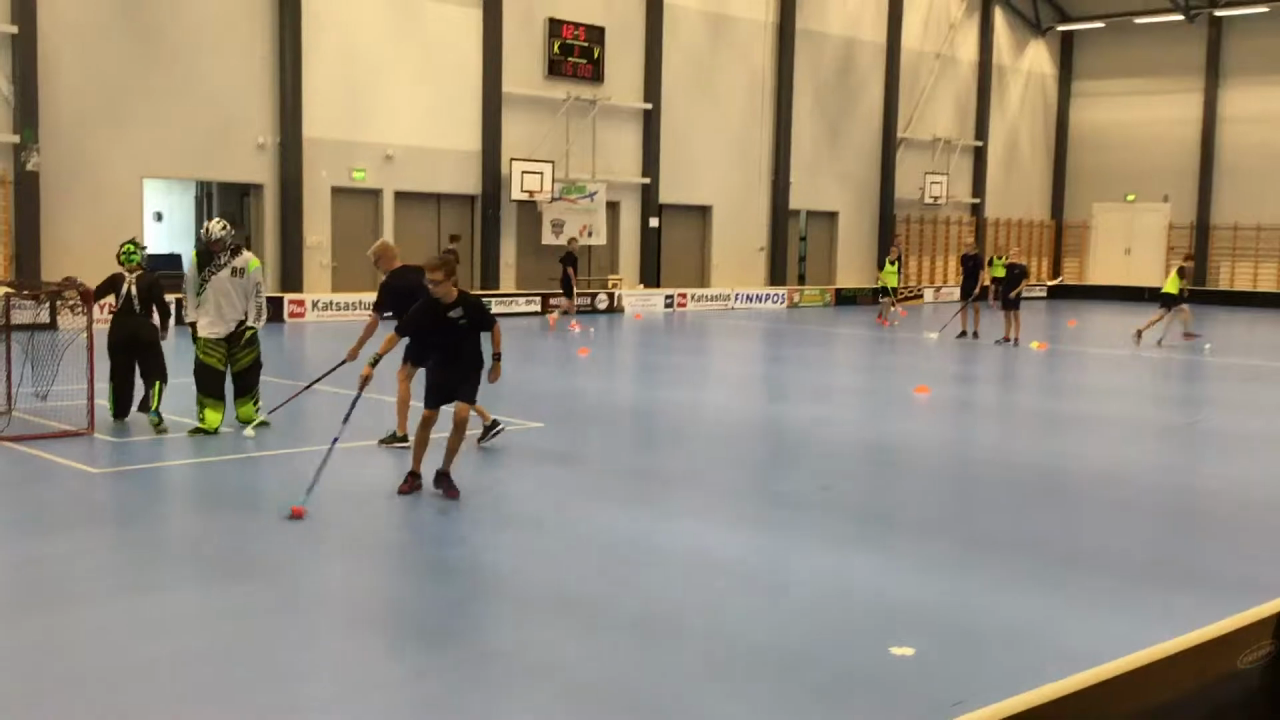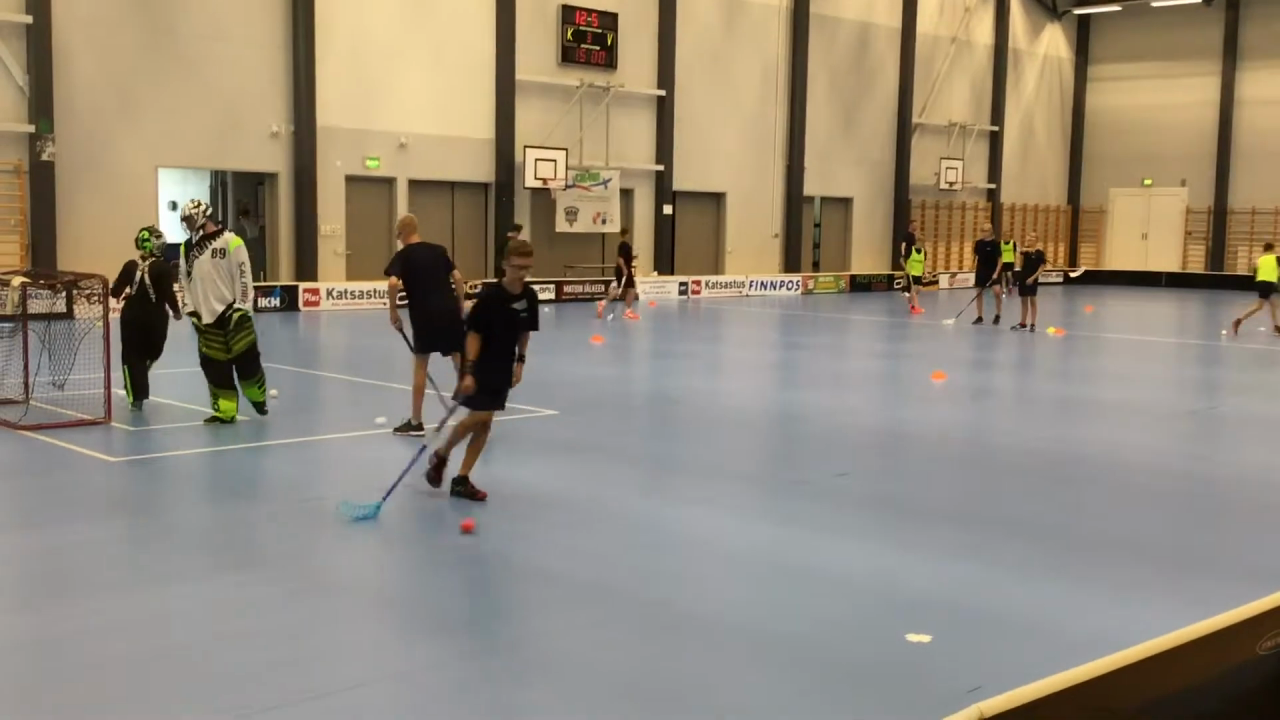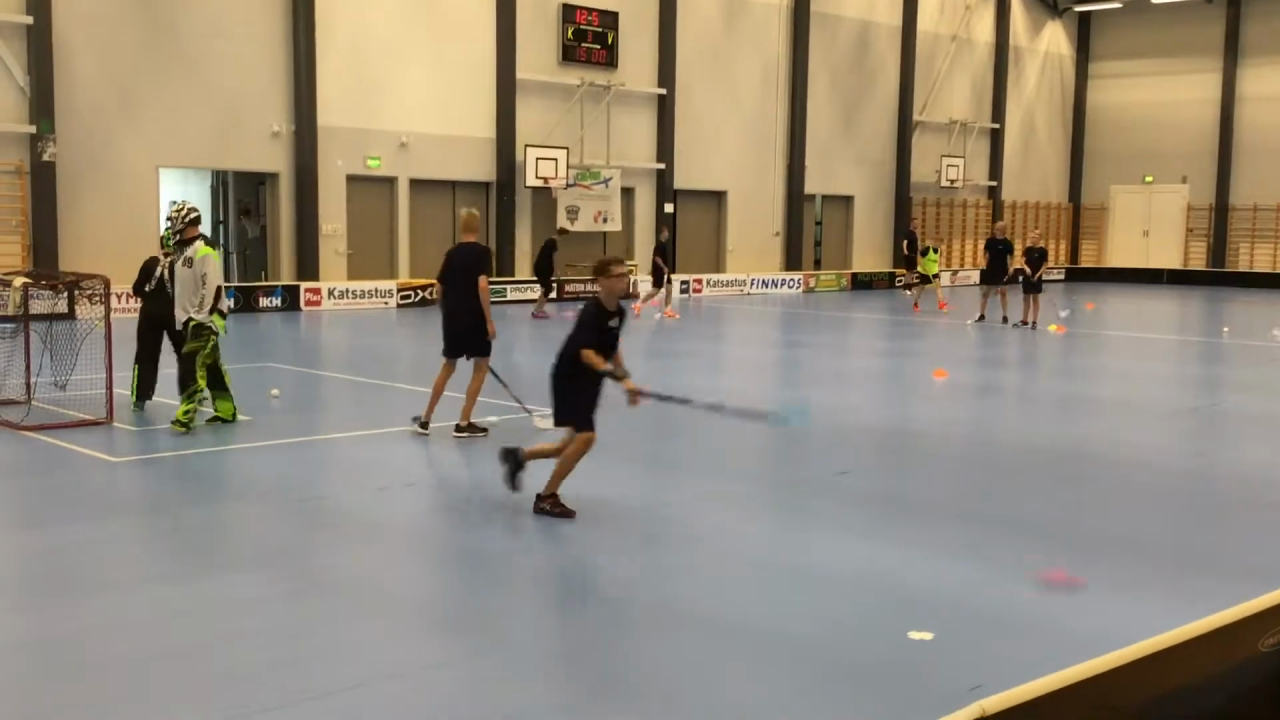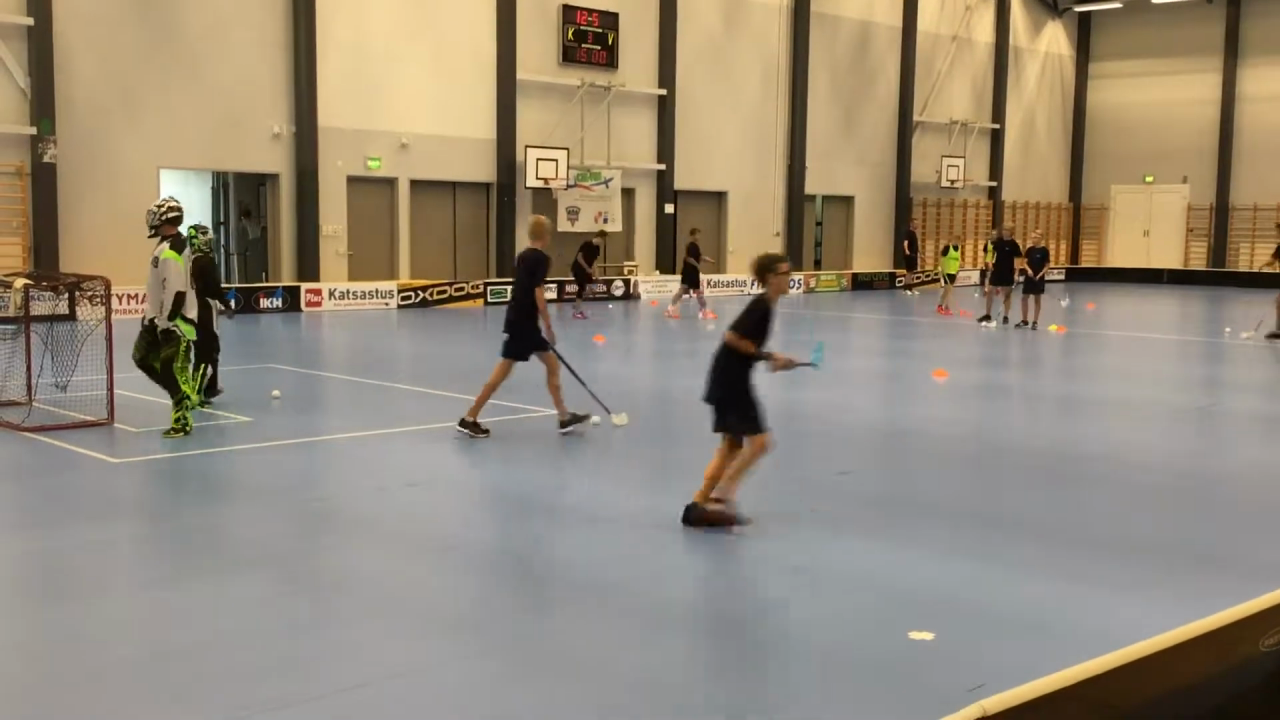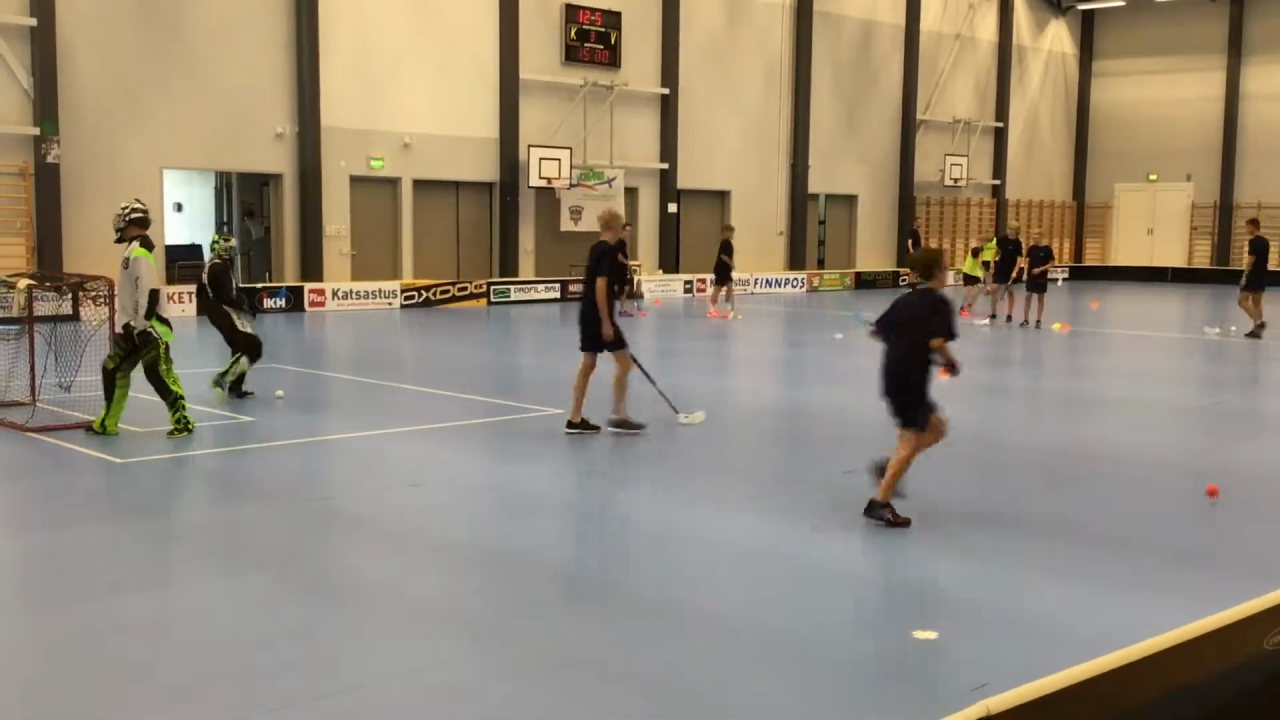
dt=0.4s
person 1, frame 1
left shoulder: (471, 303)
right shoulder: (424, 307)
left elbow: (494, 327)
right elbow: (397, 335)
left wrist: (496, 360)
right wrist: (372, 364)
left hip: (469, 368)
right hip: (439, 366)
left knee: (462, 416)
right knee: (428, 417)
left ankle: (444, 472)
right ankle: (415, 475)
person 1, frame 2
left shoulder: (530, 298)
right shoulder: (490, 295)
right elbow: (473, 333)
left wrist: (520, 361)
right wrist: (468, 372)
left hip: (503, 366)
right hip: (478, 361)
left knee: (485, 422)
right knee: (478, 417)
left ankle: (462, 479)
right ankle: (441, 455)
person 1, frame 3
left shoulder: (618, 312)
right shoulder: (592, 314)
right elbow: (586, 353)
left wrist: (626, 376)
right wrist: (620, 379)
left hip: (588, 382)
right hip: (570, 379)
left knee: (579, 442)
right knee: (583, 438)
left ankle: (518, 456)
right ankle: (546, 496)
person 1, frame 4
left shoulder: (763, 306)
right shoulder: (761, 306)
right elbow: (732, 337)
left wrist: (771, 358)
right wrist: (765, 356)
left hip: (727, 378)
right hip: (731, 379)
left knee: (731, 446)
right knee: (759, 443)
left ankle: (698, 505)
right ankle: (718, 499)
person 1, frame 5
left shoulder: (904, 300)
right shoulder: (939, 303)
left elbow: (877, 332)
right elbow: (937, 343)
right wrist: (952, 363)
left hip: (894, 372)
right hip: (910, 376)
left knee: (937, 426)
right knee: (909, 441)
left ankle: (888, 466)
right ankle: (879, 503)
person 2, frame 1
left shoulder: (248, 261)
right shoulder: (198, 260)
left elbow: (256, 295)
right elbow: (190, 290)
left wrist: (252, 324)
right wrist: (192, 320)
left hip: (239, 326)
right hip: (208, 327)
left knee: (248, 369)
right knee: (208, 373)
left ankle: (248, 414)
right ankle: (209, 422)
person 2, frame 2
left shoulder: (231, 241)
right shoulder: (188, 247)
left elbow: (244, 276)
right elbow: (184, 280)
left wrist: (241, 308)
right wrist: (190, 309)
left hip: (233, 310)
right hip: (206, 315)
left knee: (244, 356)
right knee: (213, 363)
left ankle: (258, 396)
right ankle: (225, 410)
person 2, frame 3
left shoulder: (204, 249)
right shoulder: (182, 248)
left elbow: (213, 287)
left wrist: (202, 316)
right wrist: (182, 316)
left hip: (205, 319)
right hip: (191, 318)
left knee: (191, 363)
right knee: (210, 364)
left ankle: (186, 417)
right ankle: (226, 411)
person 2, frame 4
left shoulder: (171, 251)
right shoulder: (168, 242)
left elbow: (176, 292)
left wrist: (166, 323)
left hip: (175, 321)
right hip: (161, 317)
left knee: (174, 370)
right knee: (144, 357)
left ankle: (182, 422)
right ankle: (184, 396)
person 2, frame 5
left shoulder: (140, 249)
right shoulder: (135, 248)
left elbow: (150, 290)
left wrist: (144, 325)
left hip: (146, 325)
right hip: (131, 324)
left knee: (159, 372)
right knee: (113, 369)
left ankle: (183, 421)
right ankle: (107, 423)
person 3, frame 1
left shoulder: (389, 285)
right shoulder: (419, 271)
left elbow: (374, 321)
left wrist: (356, 348)
left knee: (404, 376)
left ankle: (400, 434)
right ankle: (488, 422)
person 3, frame 2
left shoulder: (402, 255)
right shoulder: (438, 250)
left elbow: (393, 284)
right elbow: (458, 279)
left wrist: (392, 312)
right wrist: (460, 308)
left hip: (424, 317)
right hip: (449, 313)
left knee: (420, 366)
right knee: (460, 363)
left ankle: (415, 422)
person 3, frame 3
left shoulder: (452, 253)
right shoulder: (482, 252)
left elbow: (440, 288)
right elbow: (482, 285)
right wrist: (489, 321)
left hip: (453, 319)
right hip: (474, 320)
left knee: (448, 367)
right knee: (480, 368)
left ankle: (425, 420)
right ankle: (463, 424)
person 3, frame 4
left shoulder: (523, 256)
right shoulder: (541, 259)
right elbow: (539, 294)
right wrist: (548, 326)
left hip: (519, 320)
right hip: (523, 323)
left knee: (552, 363)
right knee: (502, 372)
left ankle: (564, 416)
right ankle: (469, 419)
person 3, frame 5
left shoulder: (597, 248)
right shoulder: (608, 250)
right elbow: (600, 286)
right wrist: (607, 322)
left hip: (587, 315)
right hip: (598, 317)
left knee: (587, 365)
right knee: (623, 361)
left ankle: (576, 420)
right ankle: (618, 417)
person 4, frame 1
left shoulder: (116, 279)
right shoulder: (150, 280)
left elbow: (92, 296)
right elbow: (162, 308)
right wrist: (164, 328)
left hip: (119, 330)
right hip: (144, 331)
left knee: (120, 372)
right knee: (155, 374)
left ankle: (118, 413)
right ankle: (153, 413)
person 4, frame 2
left shoulder: (129, 266)
right shoulder: (162, 267)
left elbow: (116, 293)
right elbow: (168, 295)
right wrist: (176, 311)
left hip: (132, 316)
right hip: (155, 316)
left knee: (131, 357)
right knee: (150, 354)
left ankle: (136, 398)
right ankle: (139, 393)
person 4, frame 3
left shoulder: (151, 262)
left elbow: (137, 289)
left hip: (150, 312)
right hip: (173, 313)
left knee: (145, 356)
left ankle: (140, 399)
person 4, frame 4
right shoulder: (206, 261)
right elbow: (215, 289)
right wrist: (227, 305)
right hip: (204, 311)
left knee: (210, 349)
right knee: (205, 352)
left ankle: (210, 388)
right ankle: (196, 396)
person 4, frame 5
left shoulder: (213, 267)
right shoulder: (220, 268)
left elbow: (216, 293)
right elbow: (225, 297)
left wrist: (239, 300)
right wrist: (243, 305)
left hip: (219, 314)
right hip: (225, 314)
left knee: (241, 347)
right knee: (252, 346)
left ankle: (236, 389)
right ankle: (222, 379)
